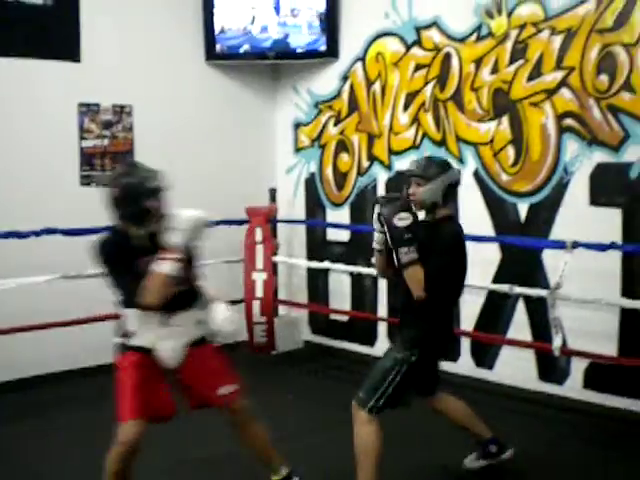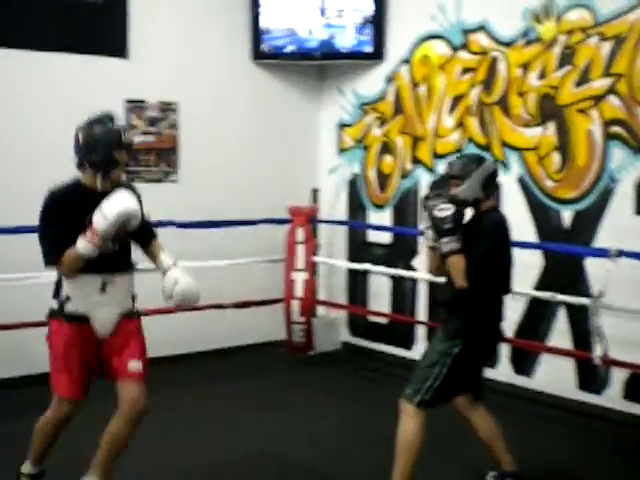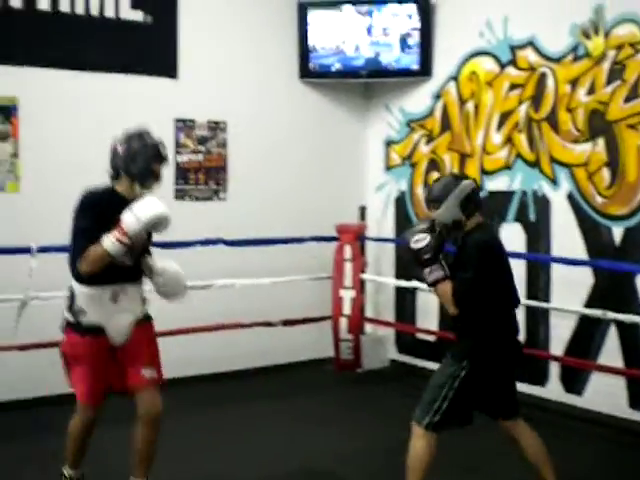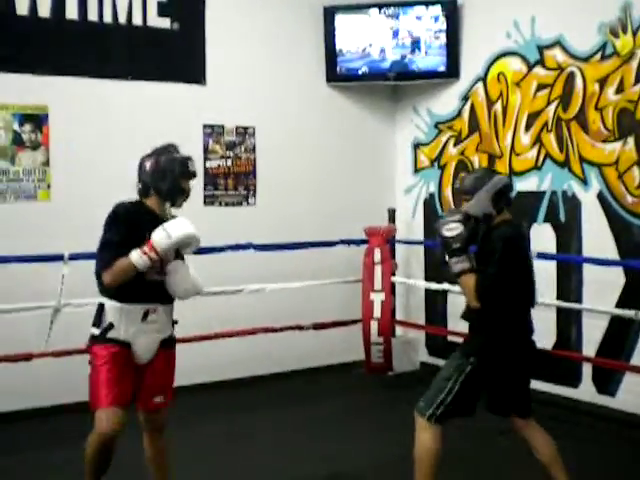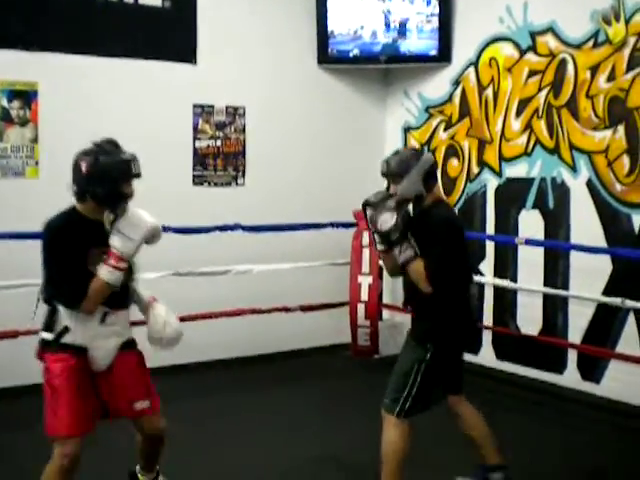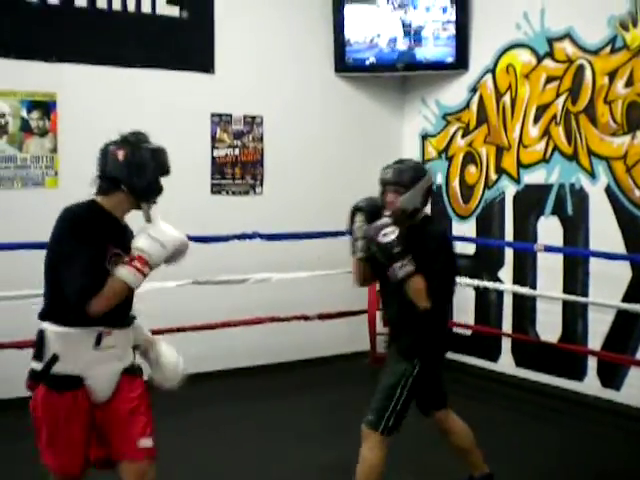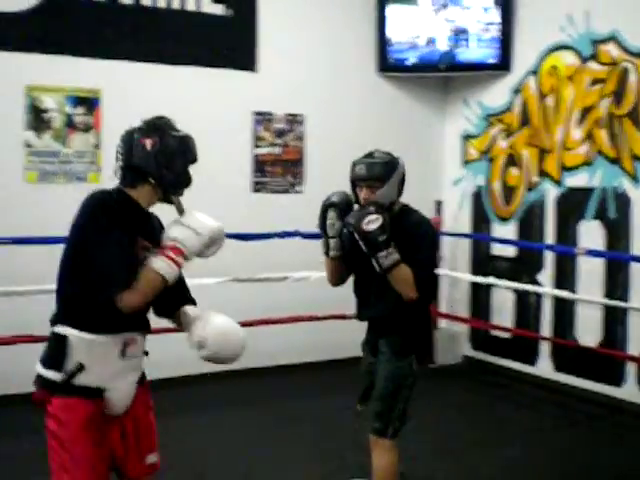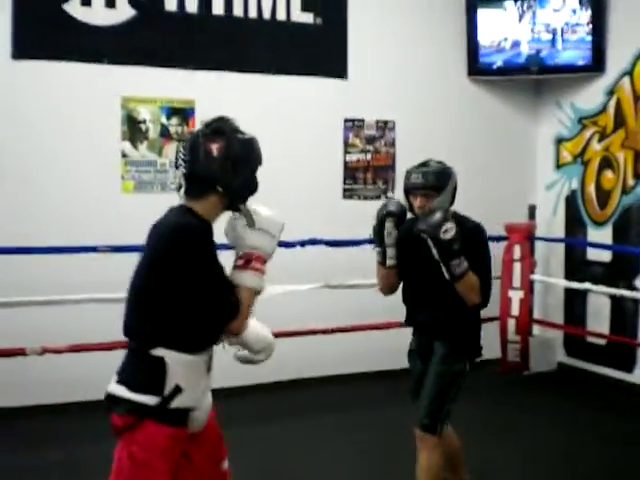
dt=0.4s
person 1, frame 1
left shoulder: (176, 229)
right shoulder: (113, 247)
right elbow: (150, 299)
left wrist: (211, 303)
right wrist: (172, 248)
left hip: (189, 338)
right hip: (142, 345)
left knee: (242, 411)
right knee: (129, 437)
person 1, frame 2
left shoulder: (125, 194)
right shoulder: (61, 200)
left elbow: (146, 238)
right elbow: (65, 267)
left wrist: (170, 269)
right wrist: (99, 230)
left hip: (120, 312)
right hip: (75, 315)
left knee: (134, 404)
right knee: (64, 409)
person 1, frame 3
left shoulder: (144, 205)
right shoulder: (95, 202)
right elbow: (85, 264)
left wrist: (155, 268)
right wrist: (126, 229)
left hip: (133, 319)
right hip: (90, 322)
left knee: (151, 409)
right knee: (88, 410)
person 1, frame 4
left shoulder: (171, 225)
right shoulder: (124, 215)
right elbow: (109, 277)
left wrist: (182, 277)
right wrist: (155, 247)
left hip: (157, 337)
right hip: (115, 336)
left knee: (155, 425)
right knee: (109, 426)
person 1, frame 5
left shoulder: (125, 220)
right shoulder: (60, 230)
right elbow: (86, 303)
left wrist: (150, 305)
right wrist: (121, 253)
left hip: (116, 341)
right hip: (70, 345)
left knee: (153, 427)
right knee: (68, 451)
person 1, frame 6
left shoulder: (123, 232)
right shoulder: (76, 220)
right elbow: (93, 302)
left wrist: (148, 344)
right wrist: (145, 259)
left hip: (118, 370)
right hip: (64, 373)
person 1, frame 7
left shoulder: (152, 227)
right shoulder: (102, 207)
left elbow: (171, 299)
right elbow: (128, 297)
left wrist: (202, 321)
right wrist: (178, 249)
left hip: (125, 378)
right hip: (77, 382)
person 1, frame 8
left shoulder: (186, 228)
right shoulder: (184, 233)
right elbow: (232, 321)
left wrist: (239, 331)
right wrist: (255, 257)
left hip: (188, 401)
right hip: (153, 406)
person 2, frame 1
left shoulder: (448, 234)
right shoulder: (425, 225)
left elbow: (421, 290)
right elbow: (385, 271)
left wrist: (403, 241)
right wrist: (385, 230)
left hip: (422, 333)
right hip: (421, 329)
left knee: (363, 410)
right knee: (431, 394)
right ankle: (492, 444)
person 2, frame 2
left shoulder: (492, 225)
right shoulder: (477, 221)
left elbow: (463, 280)
right elbow: (438, 269)
left wrist: (448, 232)
right wrist: (436, 228)
left hip: (468, 328)
right hip: (468, 326)
left knee: (411, 406)
right knee: (468, 401)
person 2, frame 3
left shoulder: (477, 244)
right shoulder: (480, 238)
left elbow: (455, 304)
right elbow: (456, 292)
left wrist: (428, 260)
right wrist: (434, 256)
left hip: (475, 348)
right hip: (498, 345)
left knee: (423, 427)
right knee: (511, 420)
person 2, frame 4
left shoulder: (503, 238)
right shoulder: (508, 233)
left elbow: (477, 298)
right elbow: (481, 286)
left wrist: (458, 251)
right wrist: (463, 246)
left hip: (488, 344)
right hip: (513, 342)
left knee: (426, 417)
right knee: (522, 420)
person 2, frame 5
left shoulder: (440, 221)
right shoulder: (421, 214)
left elbow: (429, 283)
right elbow: (395, 268)
left wrist: (399, 239)
right wrist: (383, 233)
left hip: (437, 325)
right hip: (452, 324)
left knee: (393, 414)
right knee: (452, 397)
person 2, frame 6
left shoulder: (434, 236)
right shoulder: (396, 228)
left elbow: (427, 300)
right elbow: (363, 279)
left wrist: (397, 256)
right wrist: (361, 237)
left hip: (419, 342)
right hip: (405, 337)
left knee: (373, 430)
right knee: (439, 412)
person 2, frame 7
left shoulder: (416, 226)
right shoulder: (360, 222)
left elbow: (414, 292)
right elbow: (336, 278)
left wrist: (381, 244)
right wrist: (333, 233)
left hip: (405, 337)
right hip: (378, 331)
left knee: (379, 434)
right knee: (369, 408)
person 2, frame 8
left shoulder: (470, 232)
right shoulder: (409, 231)
left elbow: (476, 297)
right elbow: (387, 286)
left wrist: (451, 251)
right wrist: (386, 239)
left hip: (455, 339)
right hip: (423, 336)
left knee: (426, 430)
right knee: (434, 423)
